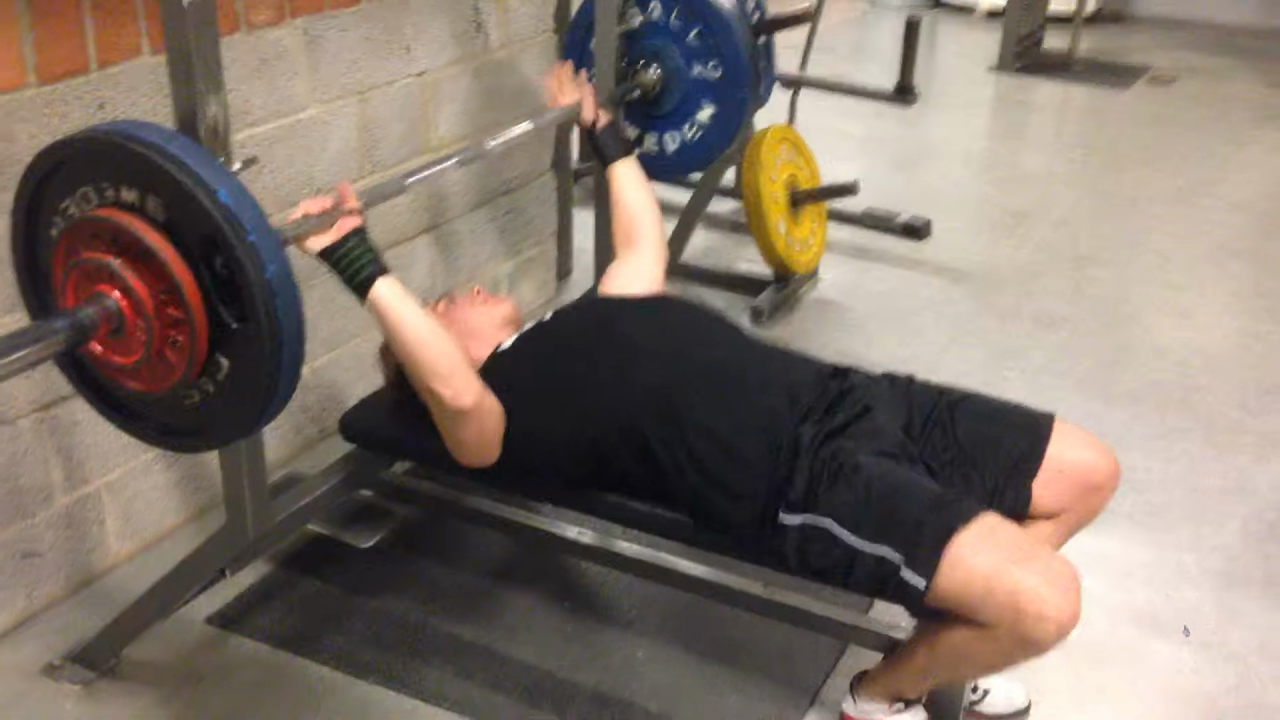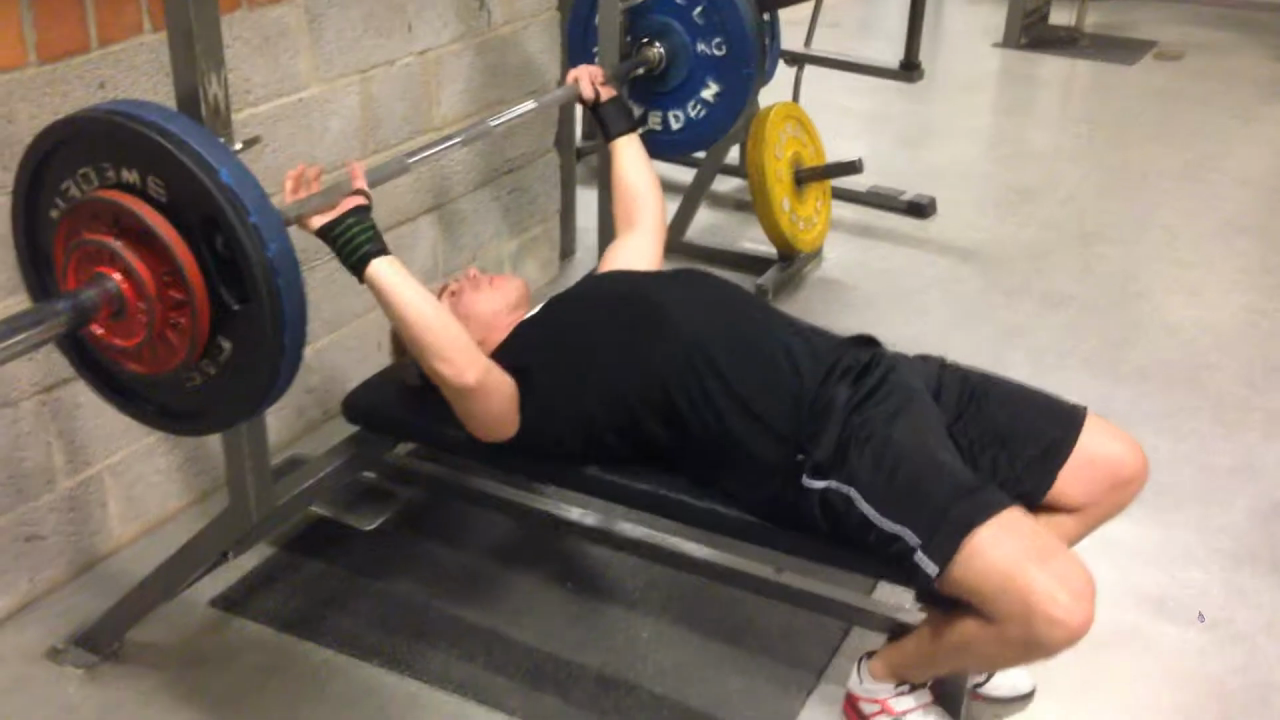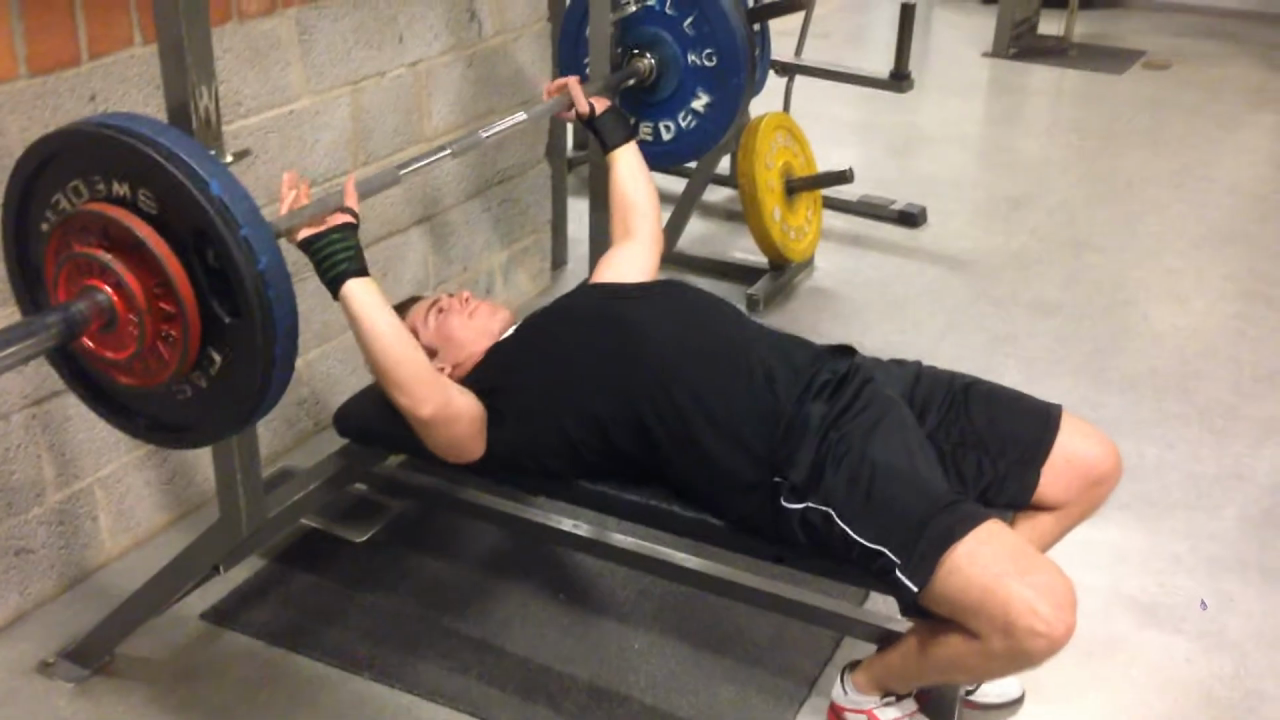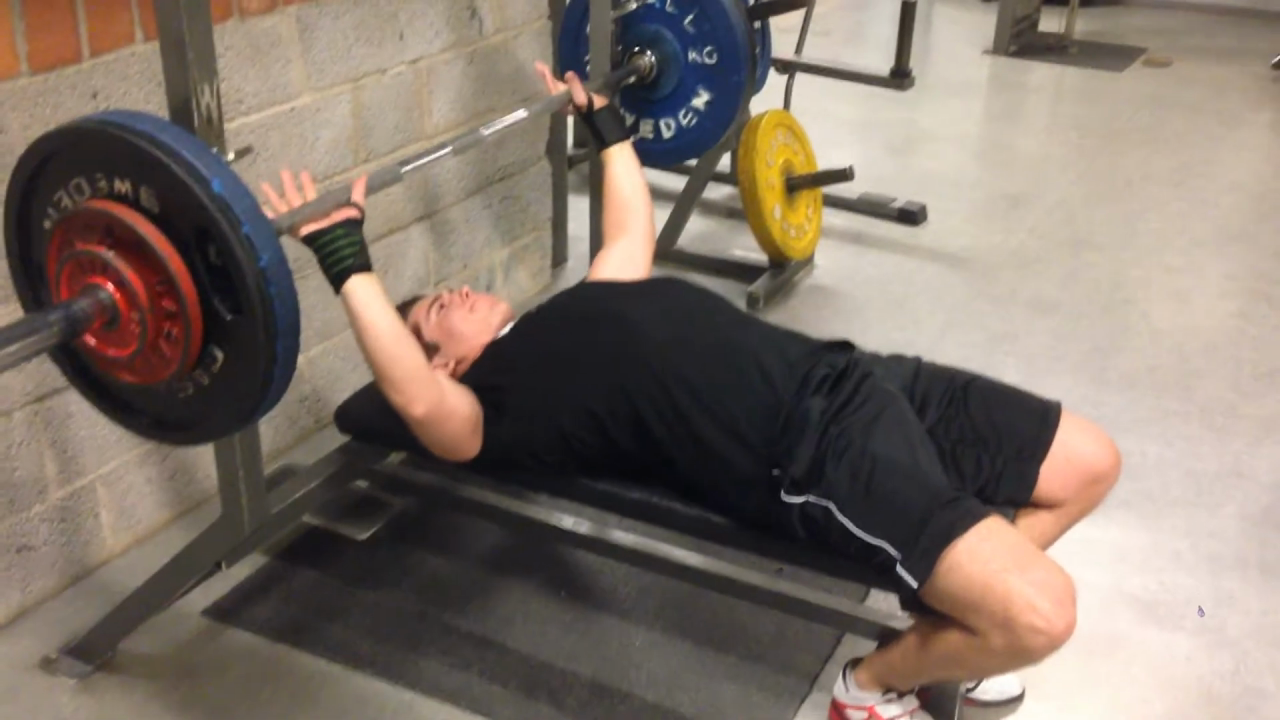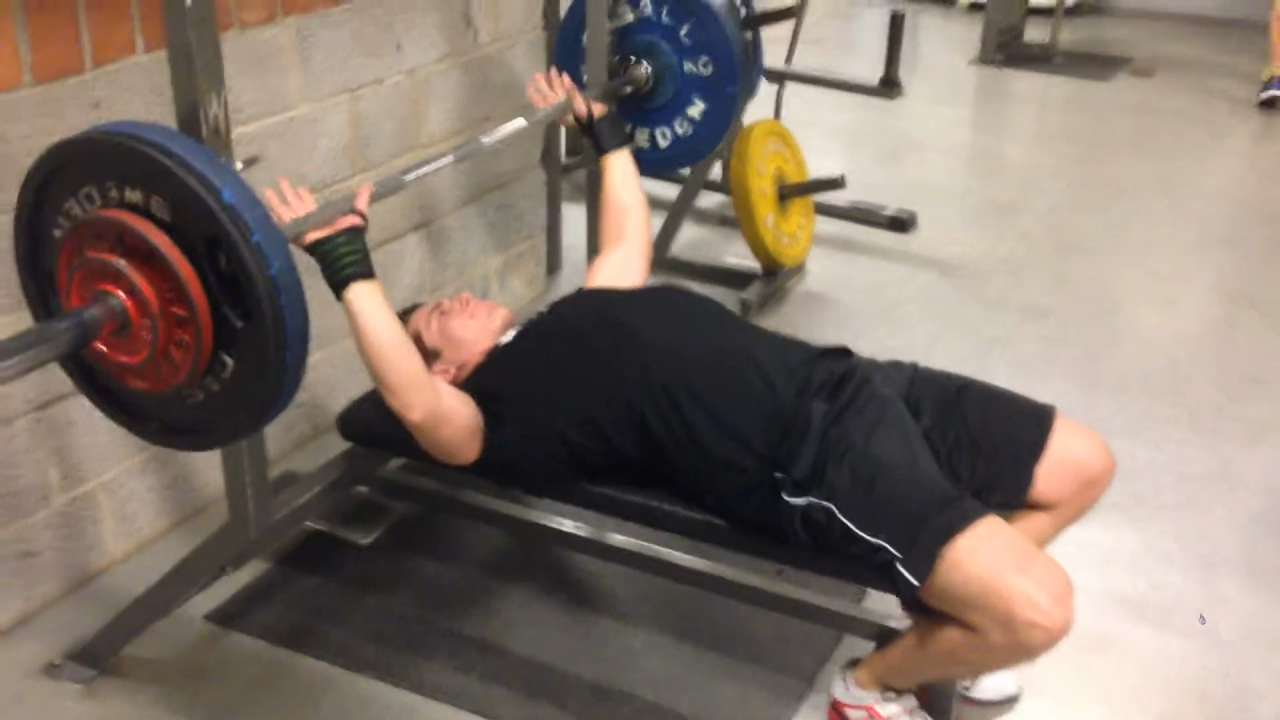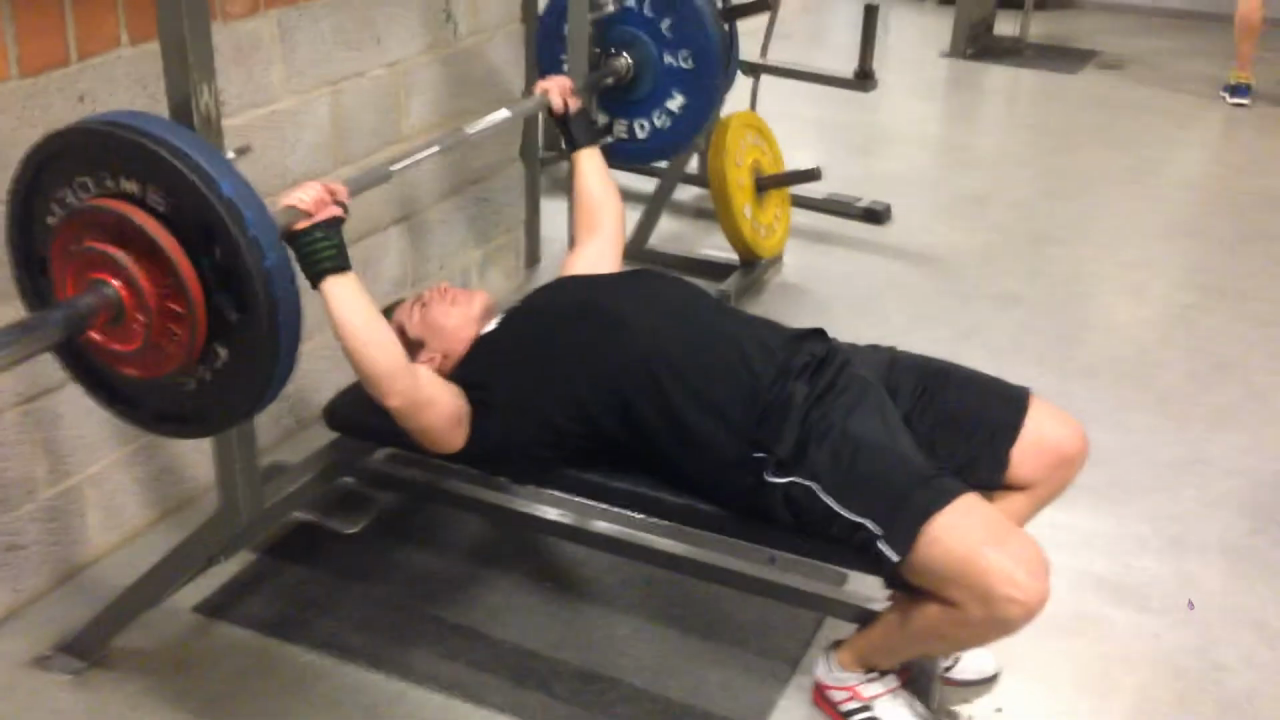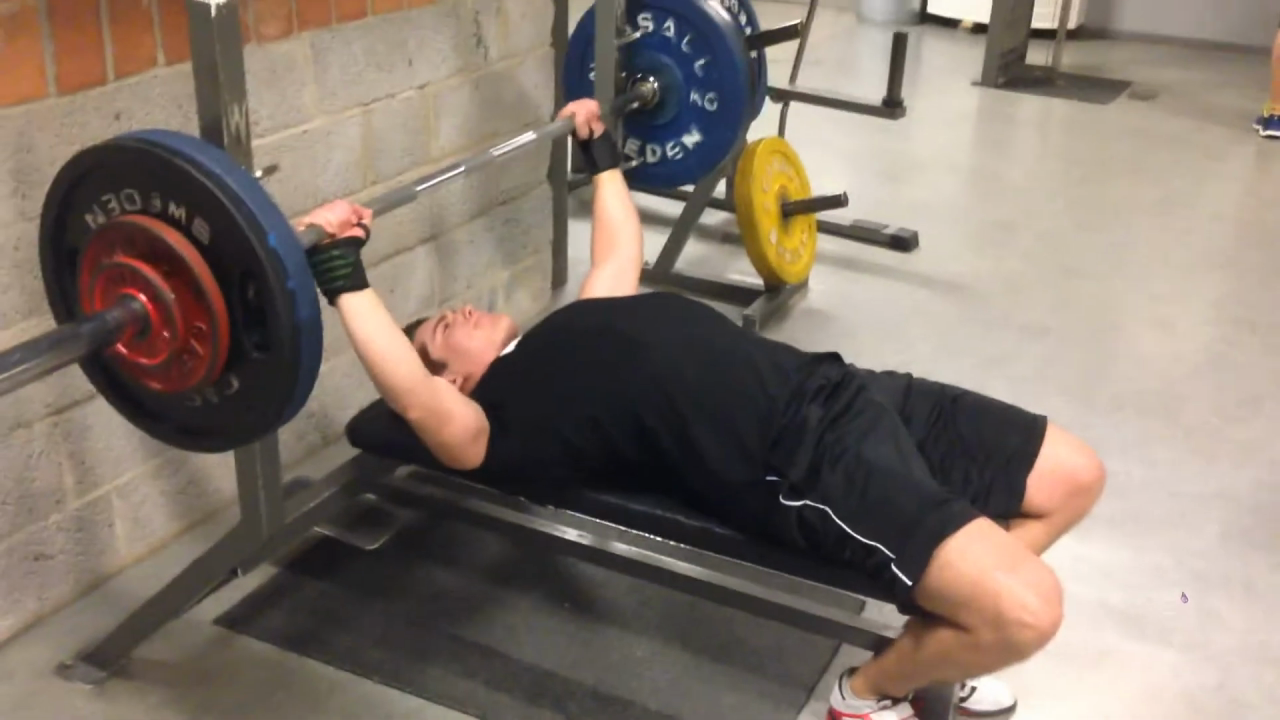
dt=0.4s
person 1, frame 1
left shoulder: (578, 323)
right shoulder: (497, 412)
left elbow: (641, 247)
right elbow: (454, 393)
left wrist: (604, 139)
right wrist: (363, 270)
left hip: (842, 400)
right hip: (806, 478)
left knee: (1088, 475)
right knee: (1042, 608)
left ankle: (948, 636)
person 1, frame 2
left shoulder: (586, 307)
right shoulder: (517, 392)
left elbow: (643, 222)
right elbow: (459, 371)
left wrist: (611, 114)
right wrist: (361, 247)
left hip: (863, 375)
right hip: (829, 445)
left knee: (1116, 468)
right knee: (1054, 610)
left ankle: (954, 620)
person 1, frame 3
left shoulder: (570, 320)
right shoulder: (495, 409)
left elbow: (640, 236)
right elbow: (423, 403)
left wrist: (605, 122)
right wrist: (341, 266)
left hip: (841, 383)
right hip: (807, 461)
left knee: (1091, 466)
right knee: (1036, 621)
left ankle: (947, 619)
person 1, frame 4
left shoulder: (567, 317)
right shoulder: (494, 406)
left elbow: (634, 232)
right elbow: (420, 405)
left wrist: (601, 119)
right wrist: (345, 260)
left hip: (839, 379)
right hip: (806, 455)
left knee: (1089, 465)
right knee: (1036, 618)
left ankle: (944, 623)
person 1, frame 5
left shoulder: (569, 321)
right shoulder: (498, 409)
left elbow: (628, 240)
right elbow: (416, 408)
left wrist: (601, 128)
right wrist: (347, 268)
left hip: (837, 384)
right hip: (805, 462)
left knee: (1083, 467)
right knee: (1034, 613)
left ankle: (938, 612)
person 1, frame 6
left shoulder: (547, 313)
right shoulder: (485, 402)
left elbow: (602, 231)
right elbow: (400, 394)
left wrist: (577, 127)
right wrist: (324, 256)
right hip: (784, 440)
left knee: (1057, 448)
right knee: (1012, 588)
left ankle: (922, 605)
person 1, frame 7
left shoulder: (562, 339)
right shoulder: (502, 418)
left elbow: (621, 251)
right elbow: (418, 406)
left wrist: (599, 149)
right wrist: (340, 274)
right hip: (798, 464)
left knee: (1074, 479)
right knee: (1024, 614)
left ankle: (932, 635)
